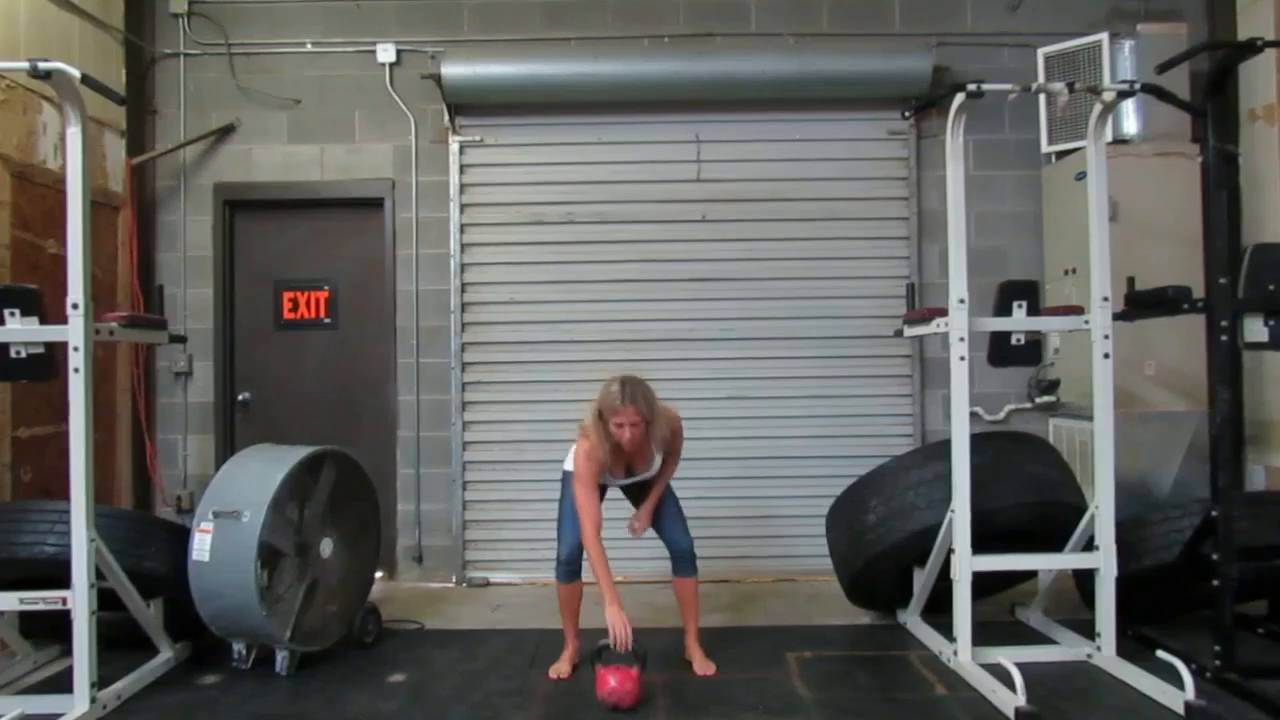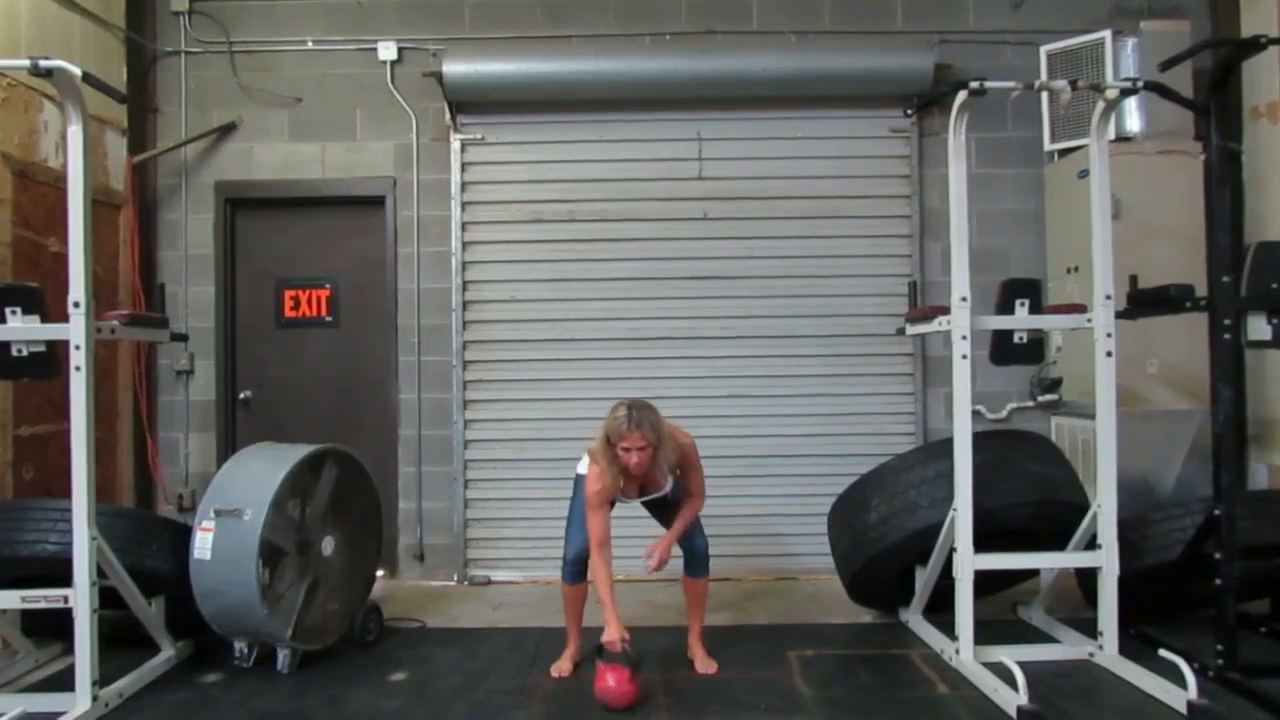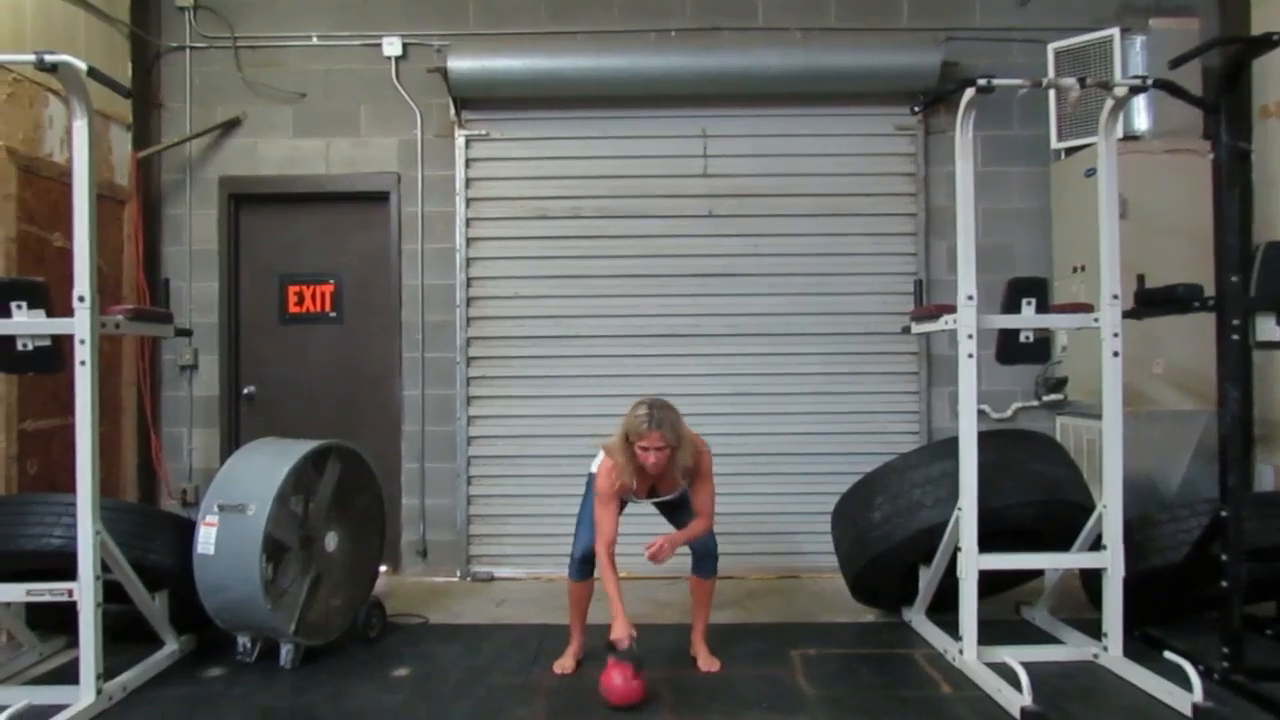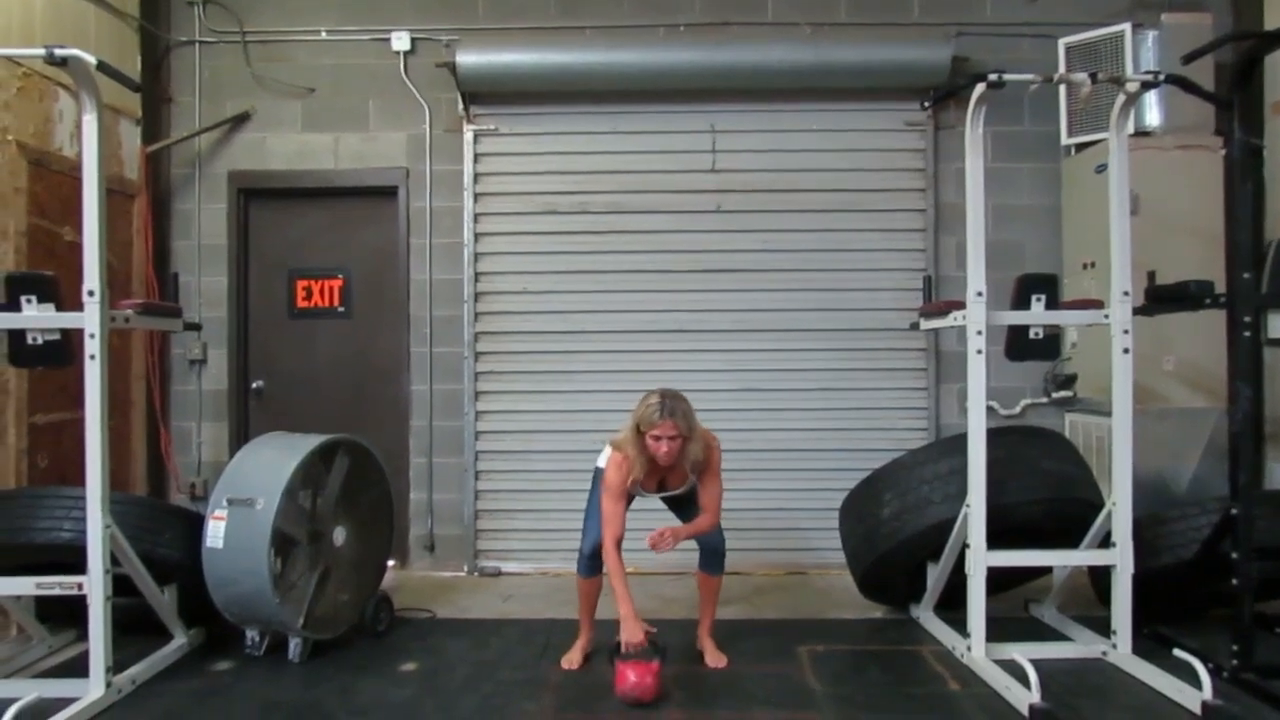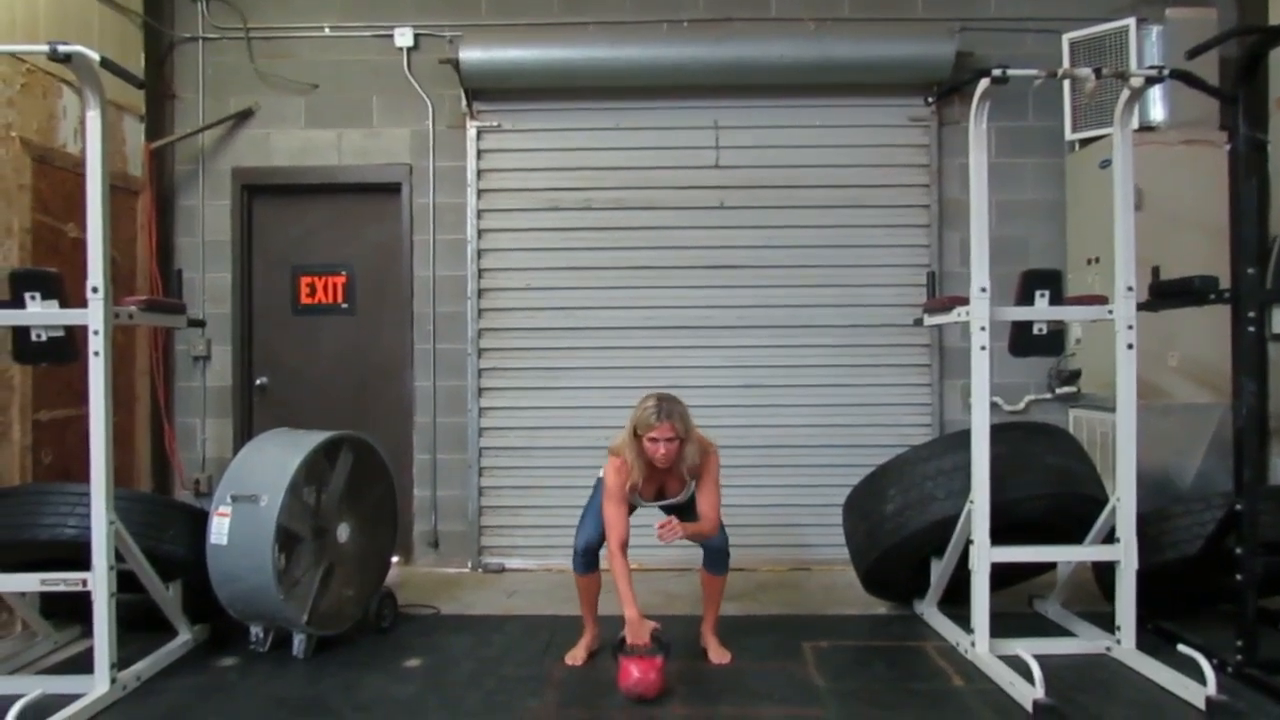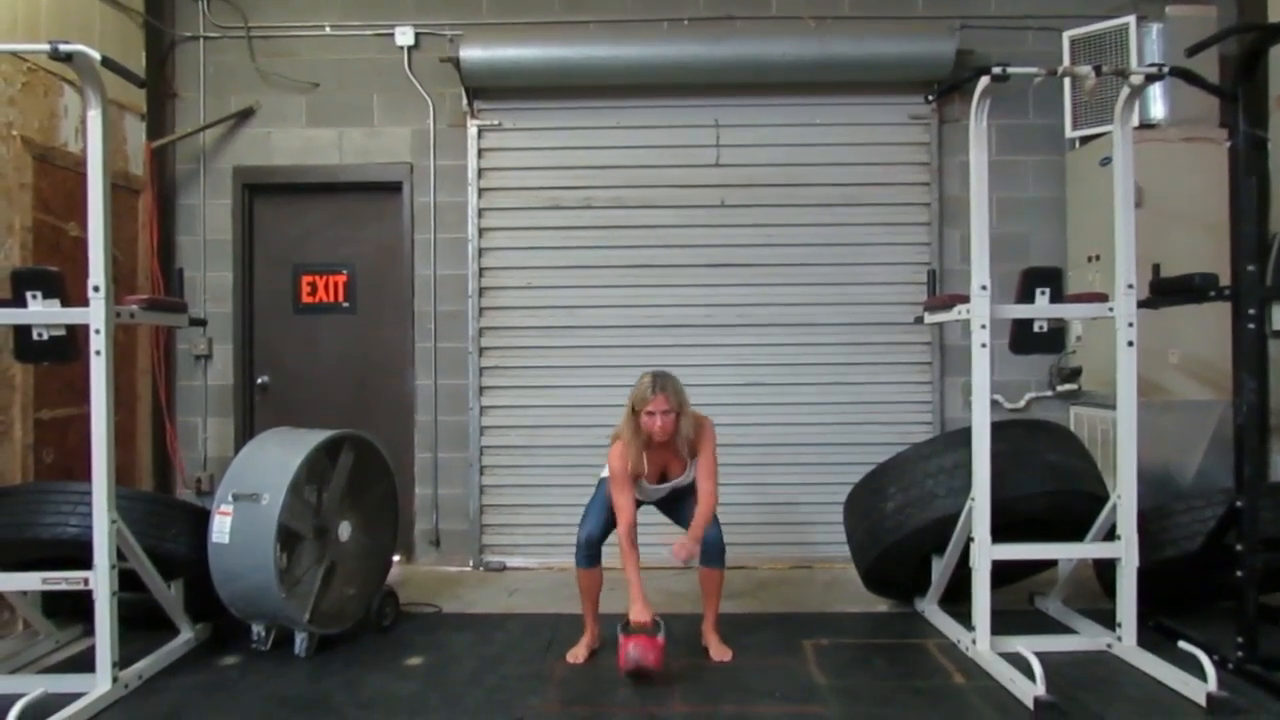
dt=0.4s
person 1, frame 1
left shoulder: (668, 424)
right shoulder: (589, 447)
left elbow: (671, 459)
right elbow: (589, 531)
left wrist: (650, 504)
right wrist: (611, 604)
left hip: (645, 481)
right hip: (584, 475)
left knee: (682, 546)
right knee: (568, 554)
left ankle: (693, 646)
right ankle: (570, 648)
person 1, frame 2
left shoulder: (681, 446)
right shoulder: (599, 471)
left elbow: (695, 496)
right elbow: (598, 550)
left wrist: (669, 540)
right wrist: (611, 621)
left hip: (662, 486)
right hip: (606, 480)
left knee: (698, 548)
right knee: (575, 555)
left ankle: (695, 644)
right ankle: (572, 647)
person 1, frame 3
left shoulder: (697, 453)
right shoulder: (612, 468)
left elbow: (704, 518)
right elbow: (604, 548)
left wrist: (675, 539)
right wrist: (619, 617)
left hip: (673, 488)
right hip: (617, 481)
left knee: (706, 549)
right knee: (582, 553)
left ankle: (699, 641)
right ankle: (575, 644)
person 1, frame 4
left shoulder: (707, 448)
right shoulder: (621, 459)
left elbow: (711, 515)
right elbow: (610, 544)
left wrist: (680, 532)
right wrist: (628, 617)
left hip: (681, 483)
right hip: (620, 474)
left knee: (714, 545)
right knee: (591, 549)
left ankle: (705, 636)
right ankle: (584, 638)
person 1, frame 5
left shoulder: (704, 454)
right shoulder: (620, 464)
left elbow: (711, 524)
right elbow: (616, 547)
left wrist: (684, 528)
right wrist: (632, 616)
left hip: (679, 496)
right hip: (623, 486)
left knee: (718, 545)
right knee: (585, 546)
left ankle: (709, 633)
right ankle: (590, 634)
person 1, frame 6
left shoulder: (700, 430)
right shoulder: (623, 448)
left elbow: (708, 496)
right elbow: (626, 529)
left wrist: (693, 539)
right wrist: (637, 600)
left hip: (677, 490)
right hip: (622, 486)
left knee: (712, 540)
right knee: (588, 539)
left ankle: (710, 631)
right ankle: (590, 633)
